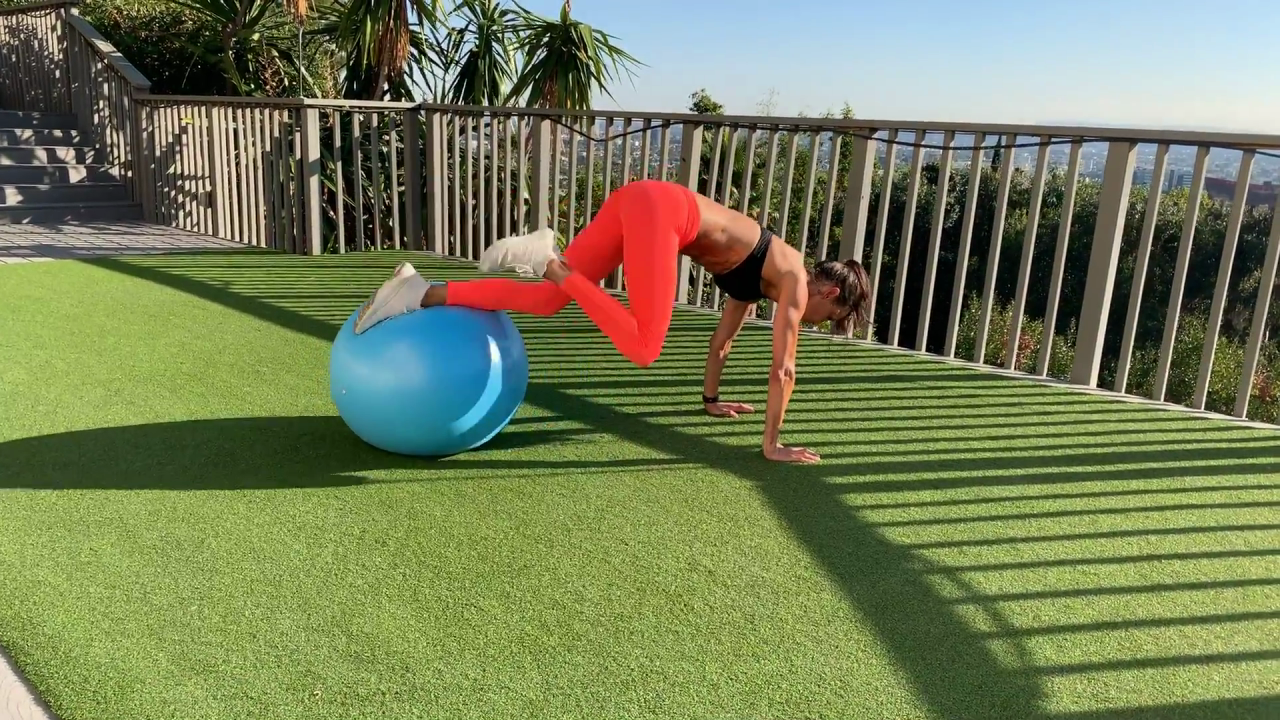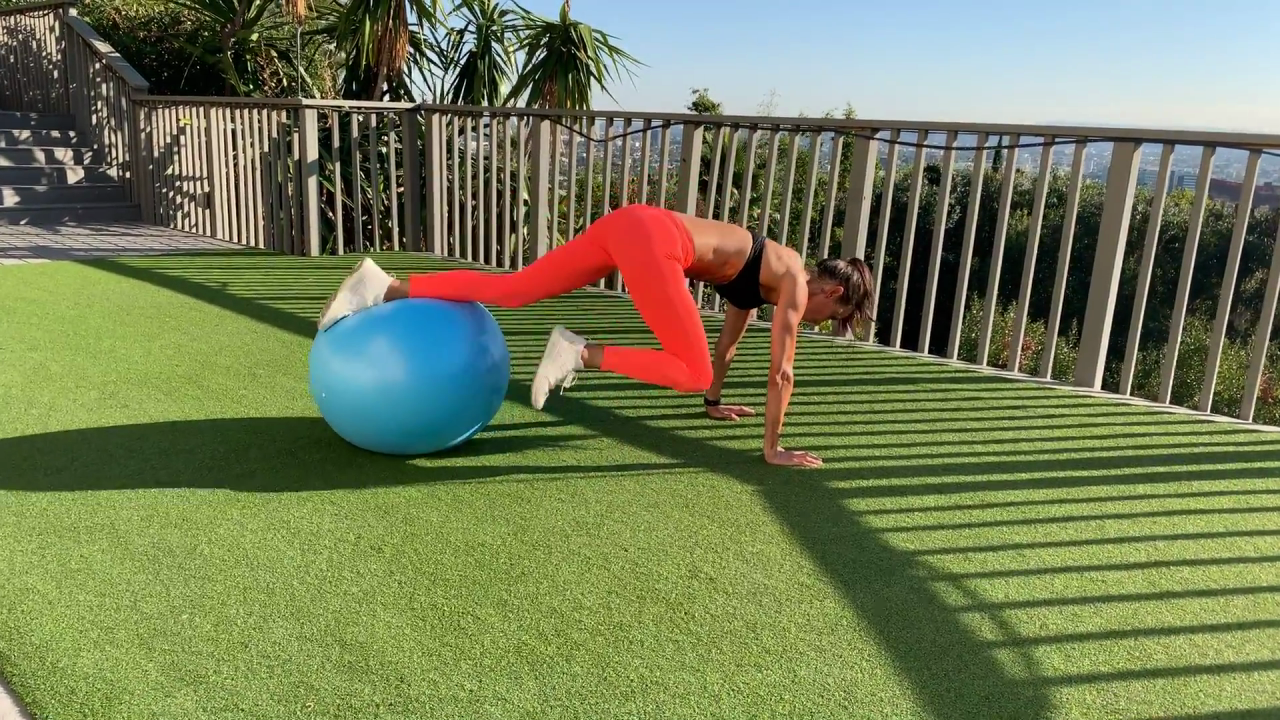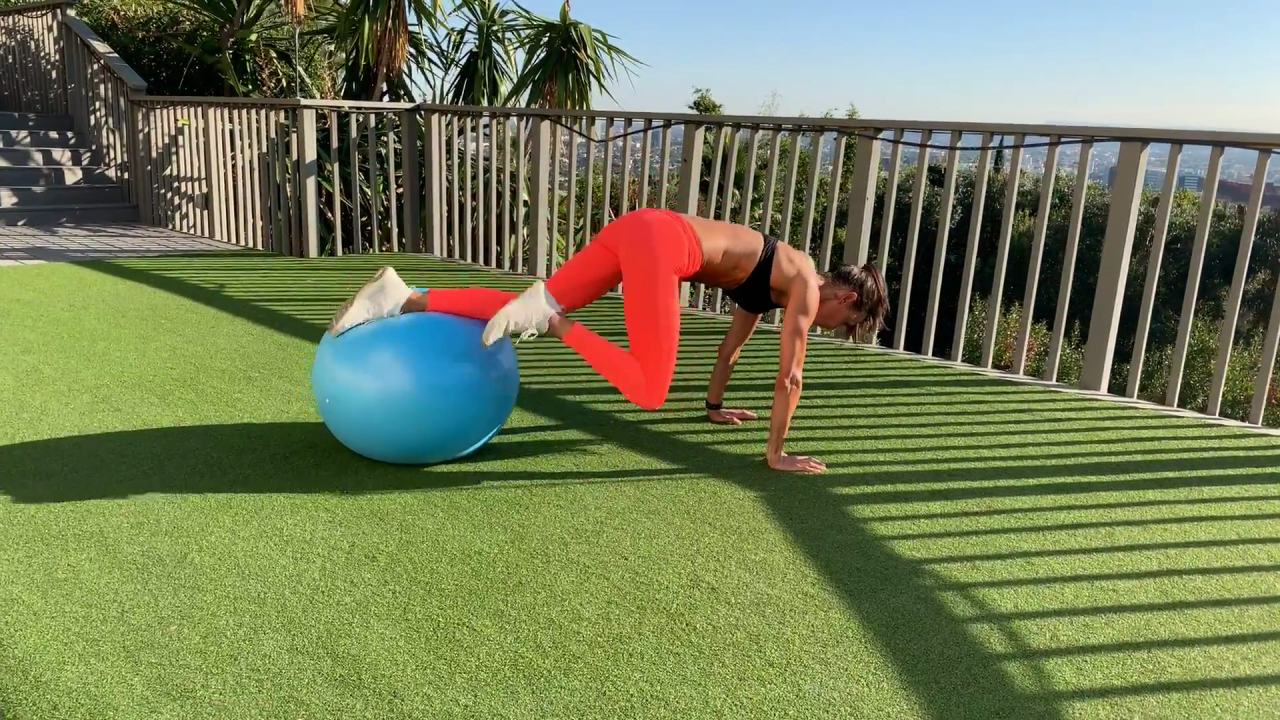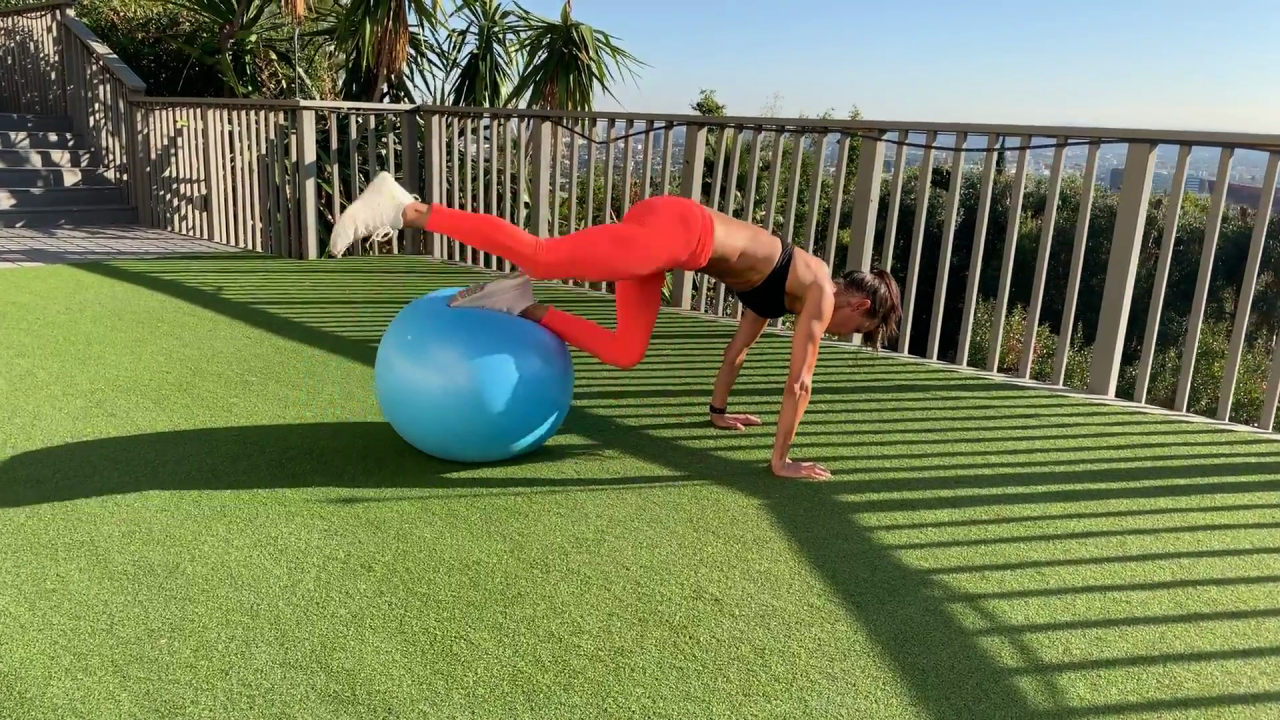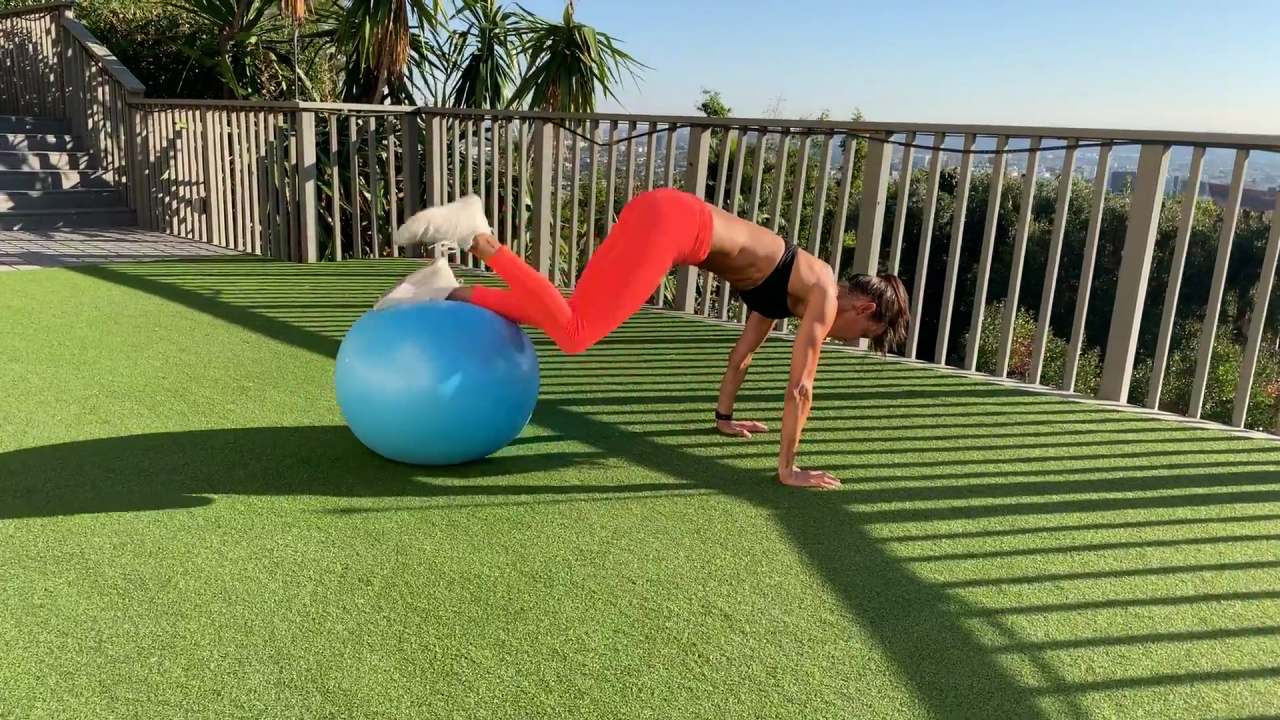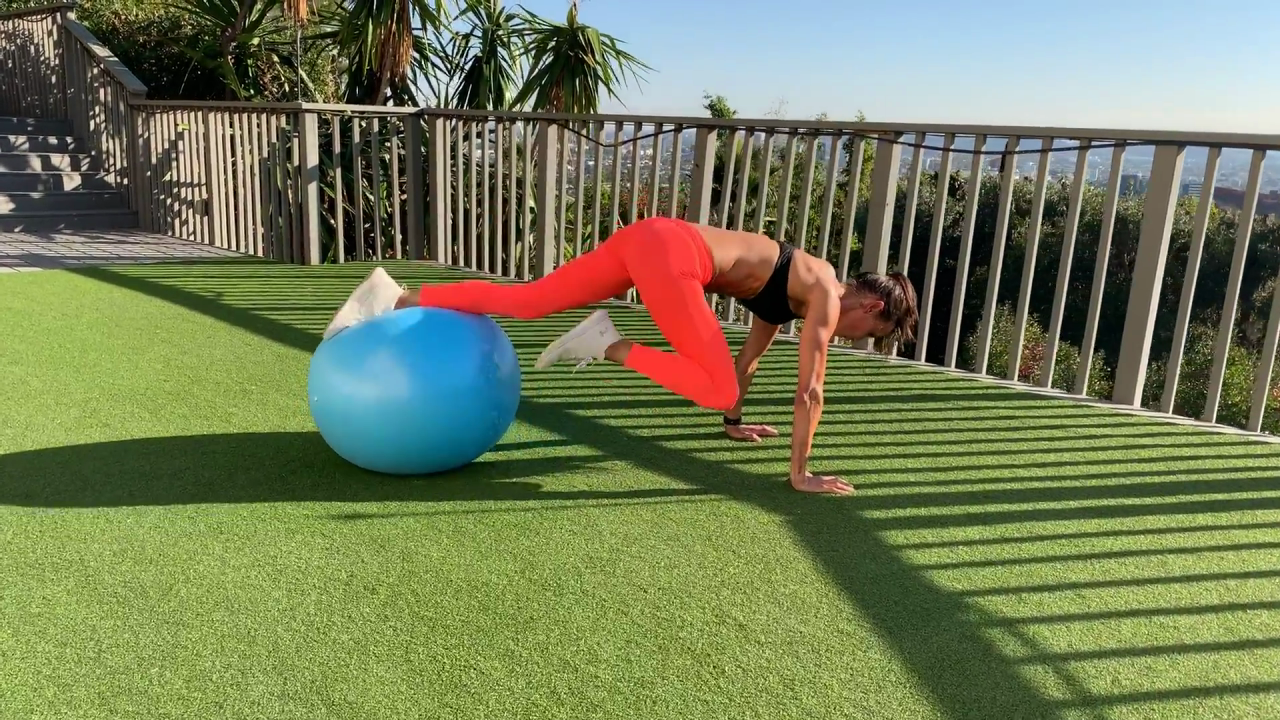
dt=0.4s
person 1, frame 1
left shoulder: (758, 277)
right shoulder: (795, 280)
left elbow: (723, 336)
right elbow: (782, 369)
left wrist: (711, 399)
right wrist: (772, 444)
left hip: (636, 201)
right hip: (656, 207)
left knee: (541, 299)
right knee: (641, 347)
left ankle: (422, 292)
right ankle: (549, 260)
person 1, frame 2
left shoulder: (760, 278)
right shoulder: (796, 282)
left elbow: (726, 341)
right elbow: (781, 371)
left wrist: (713, 407)
right wrist: (773, 447)
left hip: (628, 226)
right hip: (649, 241)
left knee: (508, 289)
right knee: (696, 374)
left ankle: (382, 287)
right ankle: (583, 354)
person 1, frame 3
left shoulder: (771, 284)
right shoulder: (806, 286)
left elbow: (732, 343)
right elbow: (789, 376)
left wrist: (714, 407)
right wrist: (776, 452)
left hip: (635, 230)
right hip: (656, 243)
left knee: (520, 310)
right knee: (648, 394)
left ankle: (400, 298)
right ankle: (549, 317)
person 1, frame 4
left shoulder: (782, 293)
right shoulder: (822, 294)
left elbow: (738, 347)
right elbow: (799, 383)
left wrist: (718, 411)
right wrist: (781, 459)
left hip: (658, 218)
right hip: (671, 229)
left knee: (627, 352)
right knee: (540, 258)
left ankle: (522, 306)
right ankle: (401, 206)
person 1, frame 5
left shoulder: (792, 293)
right shoulder: (824, 297)
left elbow: (743, 350)
right elbow: (800, 387)
left wrist: (725, 417)
right wrist: (789, 468)
left hip: (659, 210)
right hip: (670, 220)
left knee: (566, 312)
right knee: (568, 333)
left ankle: (446, 288)
right ankle: (477, 234)
person 1, frame 6
left shoulder: (791, 292)
right shoulder: (825, 295)
left elbow: (748, 355)
right elbow: (810, 391)
left wrist: (735, 426)
right wrist: (799, 473)
left hip: (647, 241)
right hip: (666, 252)
left knee: (524, 299)
right knee: (716, 392)
left ankle: (392, 298)
right ankle: (607, 345)
